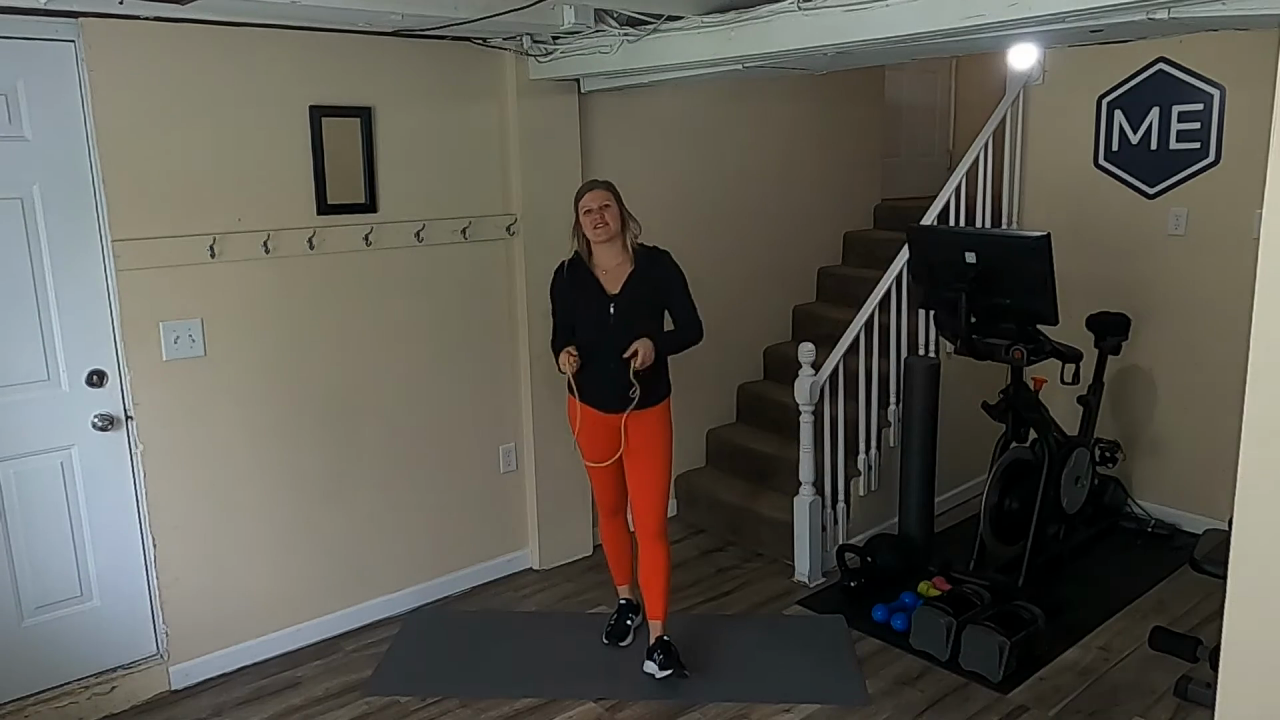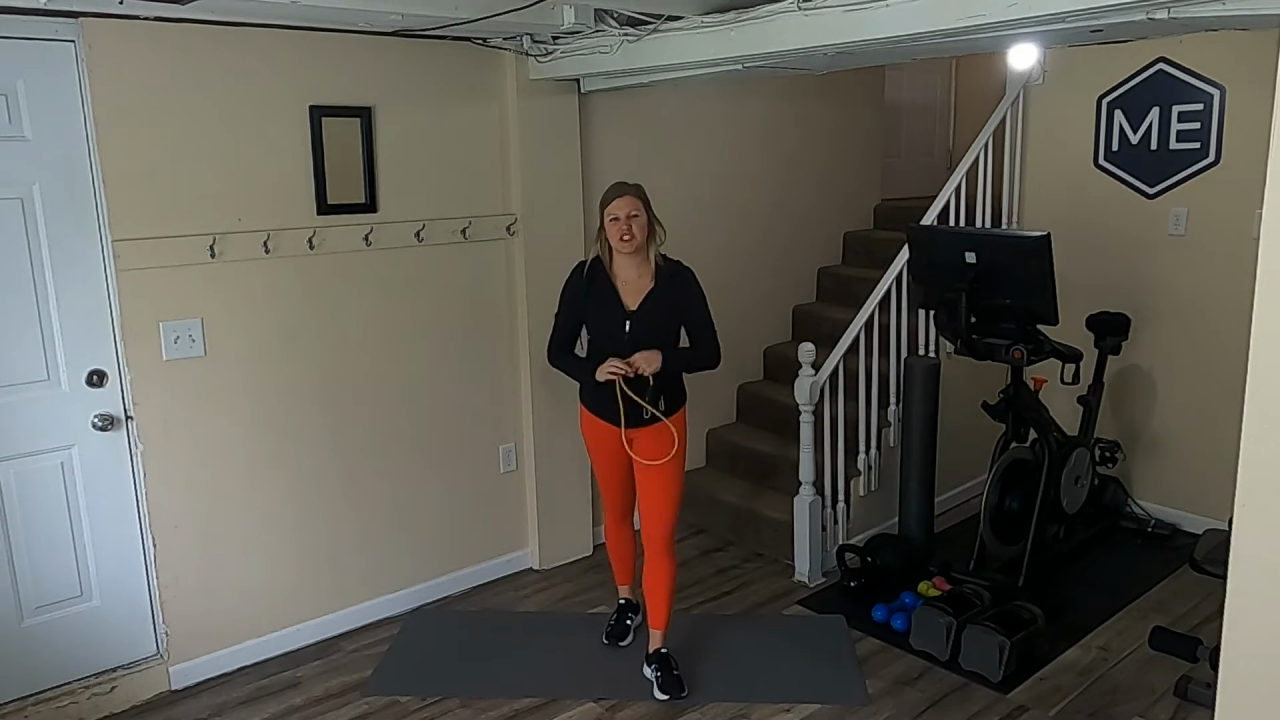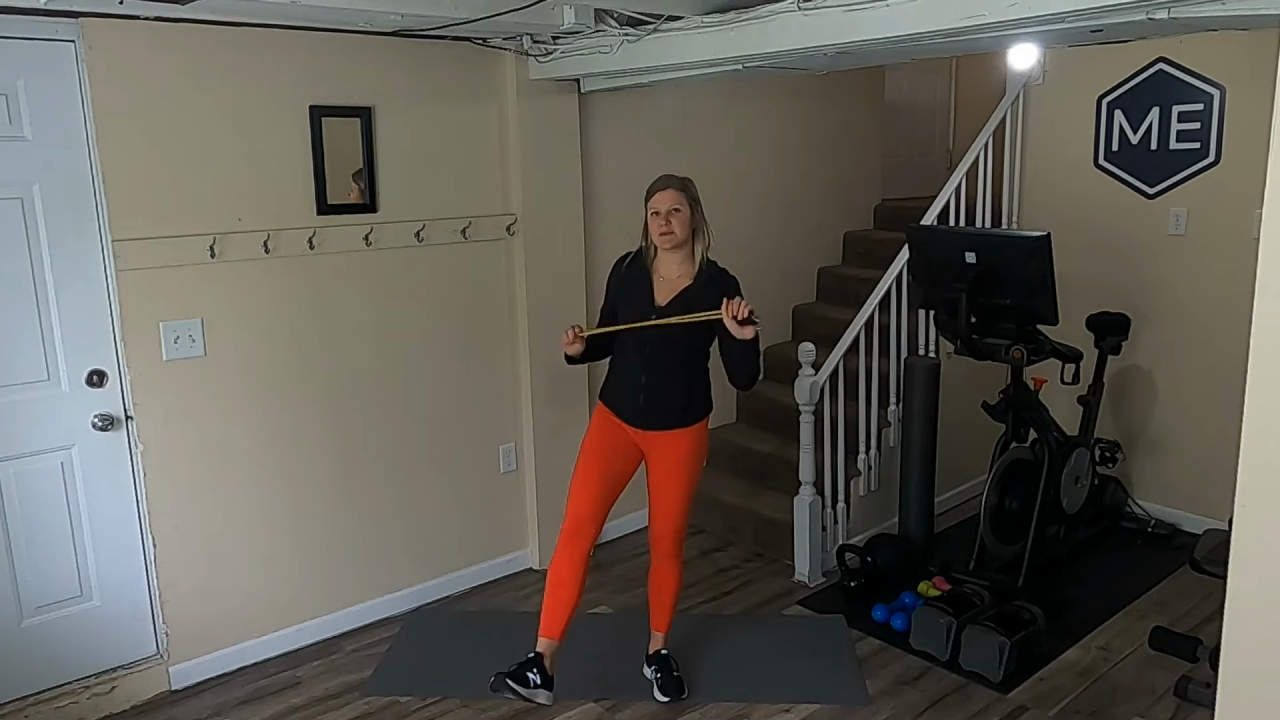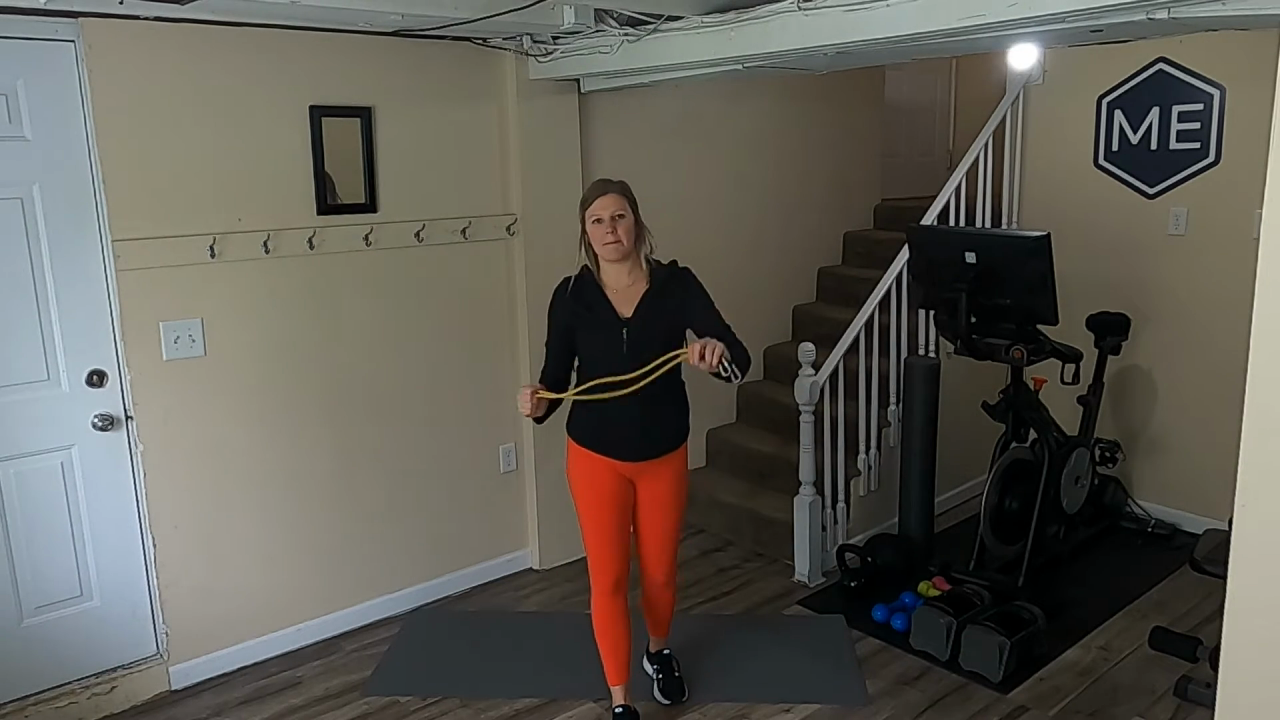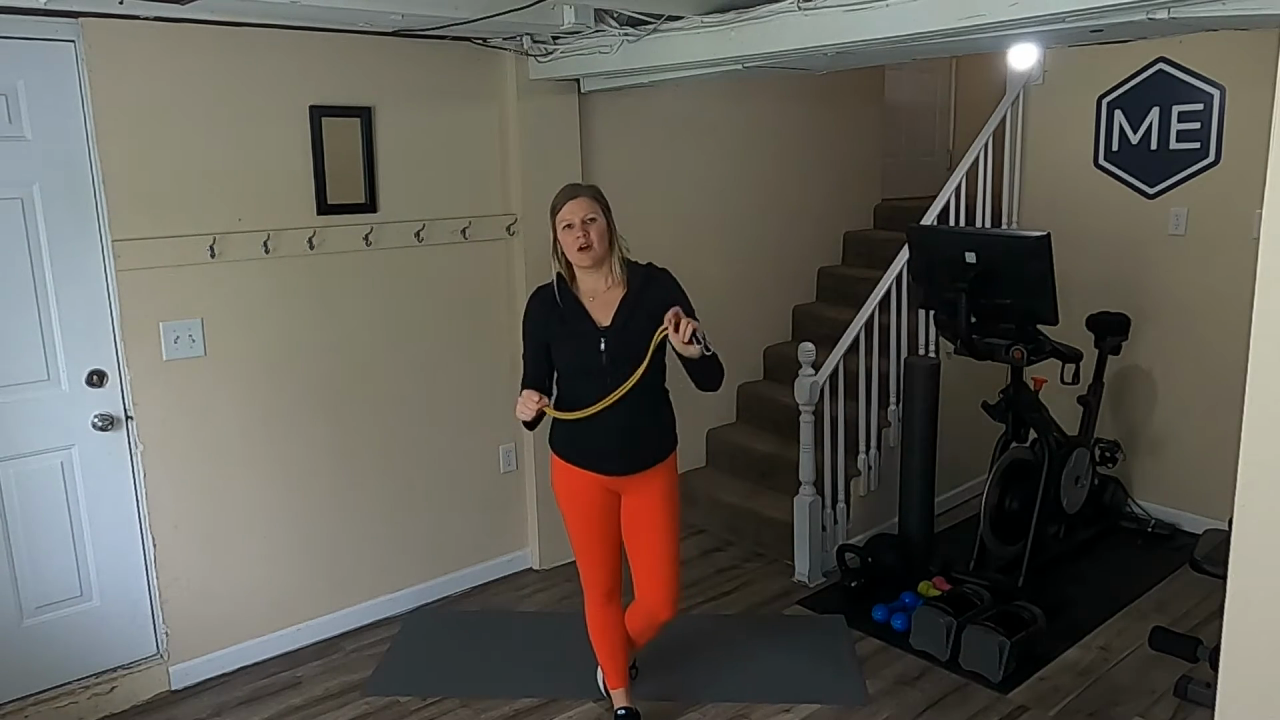
dt=1s
person 1, frame 1
left shoulder: (657, 265)
right shoulder: (568, 276)
left elbow: (691, 330)
right elbow: (562, 338)
left wrist: (655, 344)
right wrist: (564, 355)
left hip: (647, 409)
right hip: (590, 408)
left knee: (650, 522)
right knee: (610, 509)
left ankle: (658, 640)
right ankle: (626, 602)
person 1, frame 2
left shoulder: (678, 280)
right shoulder: (584, 279)
left elbow: (709, 353)
right elbow: (557, 350)
left wrist: (665, 357)
right wrist: (592, 370)
left hip: (662, 420)
right hip: (602, 417)
left knee: (659, 536)
right knee: (617, 514)
left ankle: (658, 652)
right ankle: (627, 601)
person 1, frame 3
left shoulder: (718, 285)
right shoulder: (626, 270)
left elbow: (744, 380)
left wrist: (744, 337)
right wrist: (578, 349)
left hip: (681, 431)
right hip: (614, 418)
left knee: (667, 543)
right knee: (577, 526)
left ankle: (657, 652)
right ankle: (542, 661)
person 1, frame 4
left shoulder: (676, 284)
right shoulder: (571, 295)
left elbow: (739, 361)
right elbow: (557, 373)
left wrist: (718, 351)
right wrist: (538, 403)
left hip: (664, 455)
right hip: (595, 457)
left knee: (660, 572)
right knee: (608, 578)
left ankle: (659, 650)
person 1, frame 5
left shoulder: (655, 286)
right shoulder: (545, 304)
left elbow: (711, 379)
right elbow: (536, 384)
left wrist: (691, 347)
right wrist: (528, 404)
left hip: (652, 467)
right hip: (580, 469)
left knee: (660, 602)
right knee: (602, 590)
left ankle: (618, 653)
